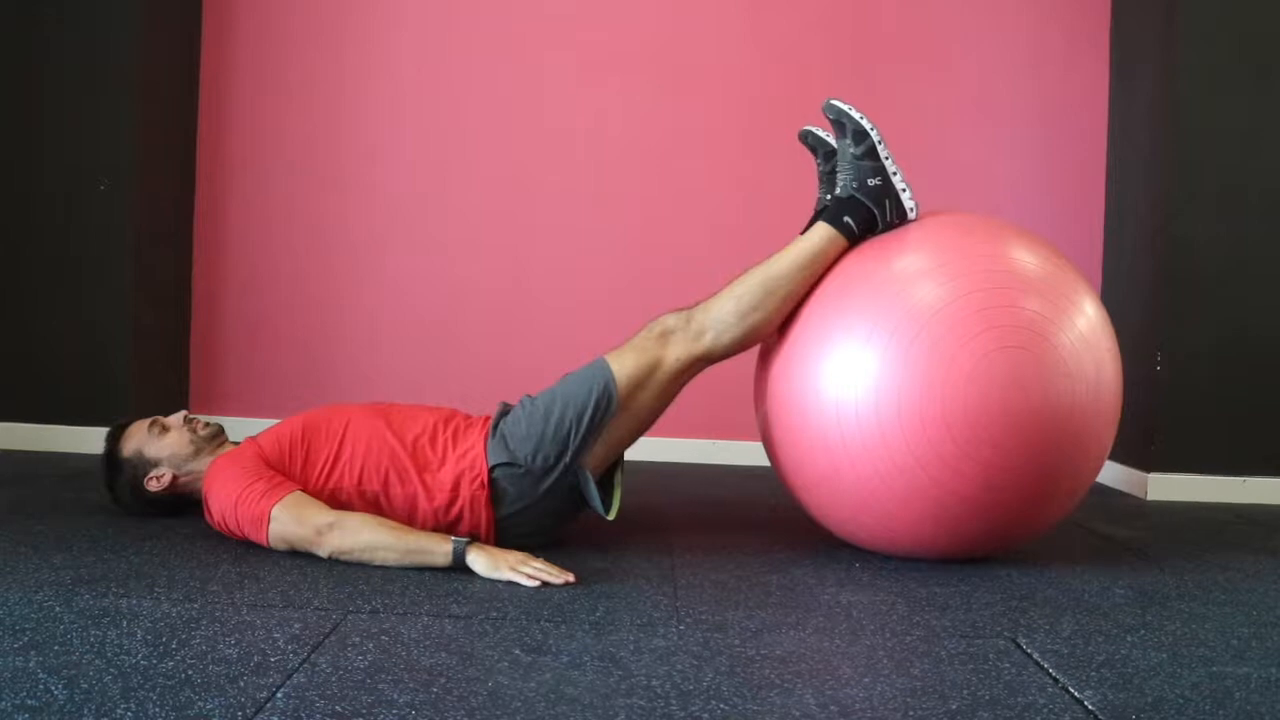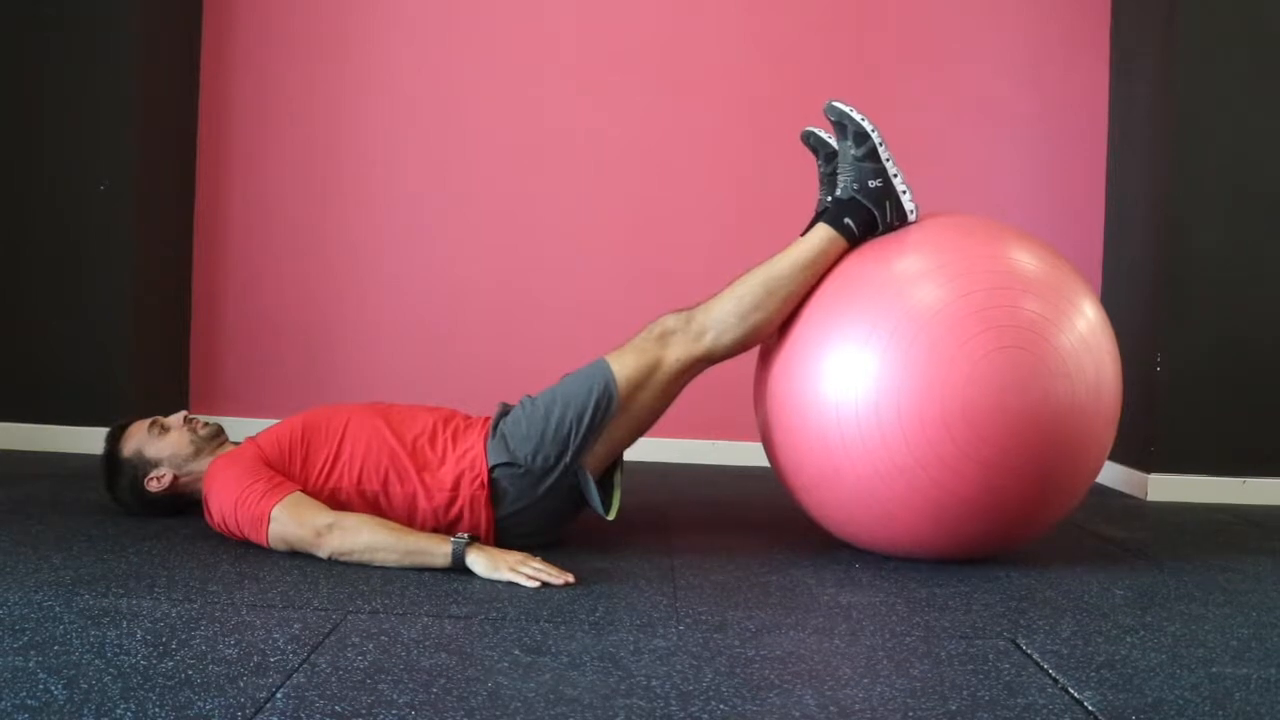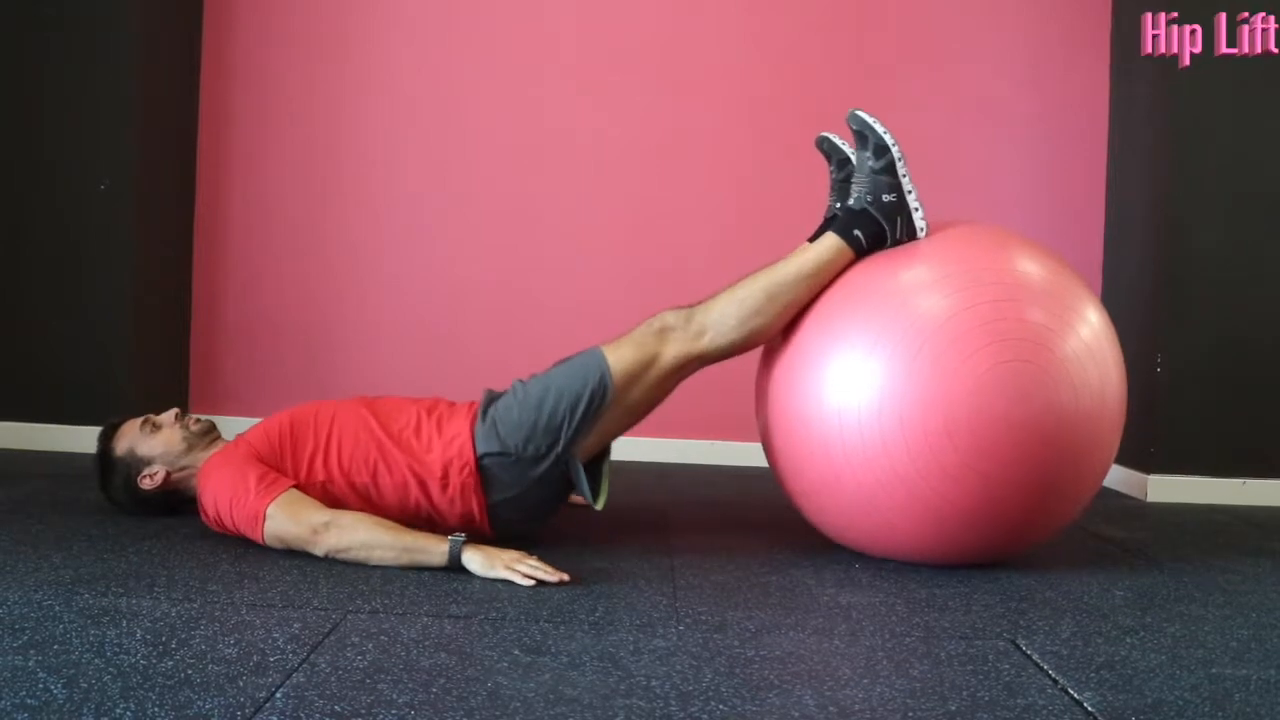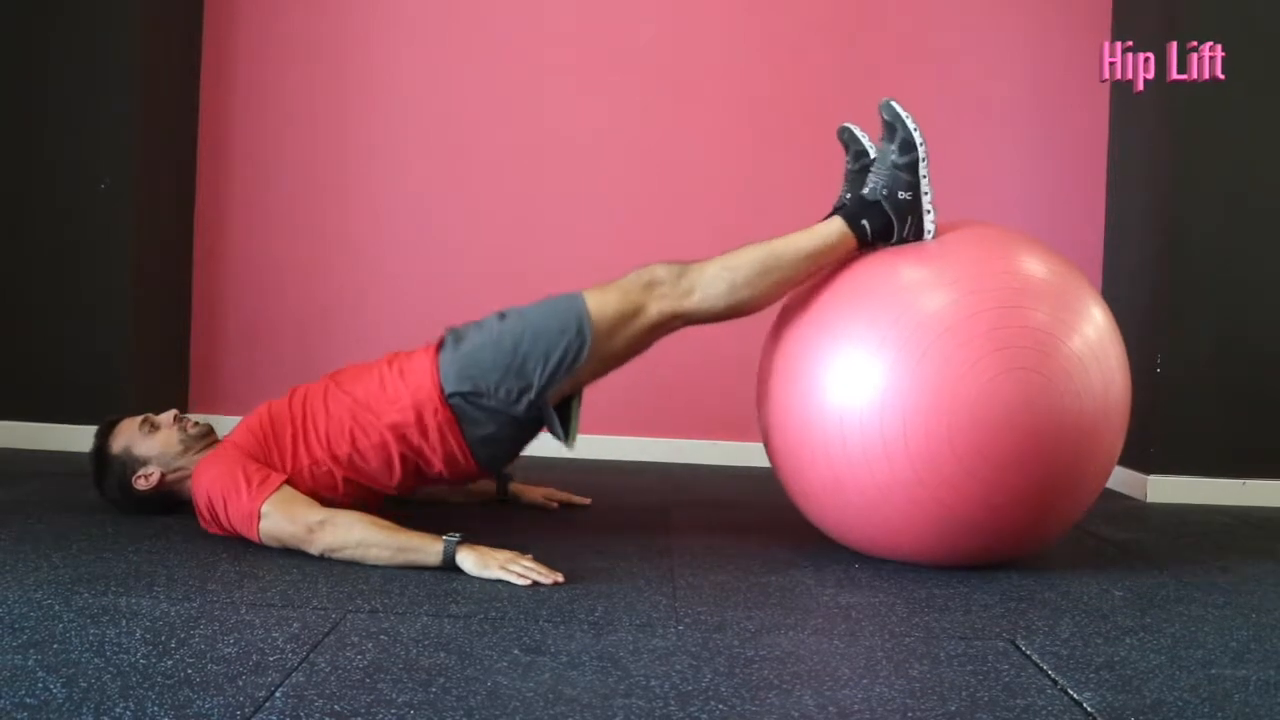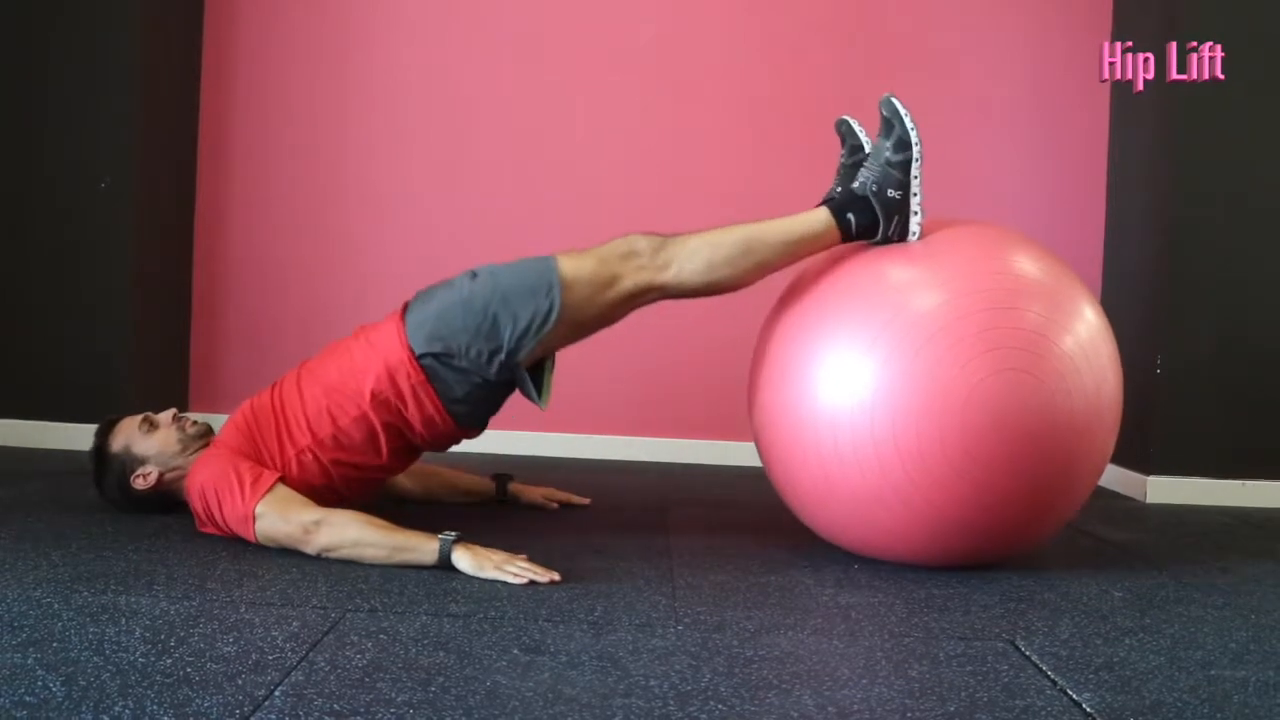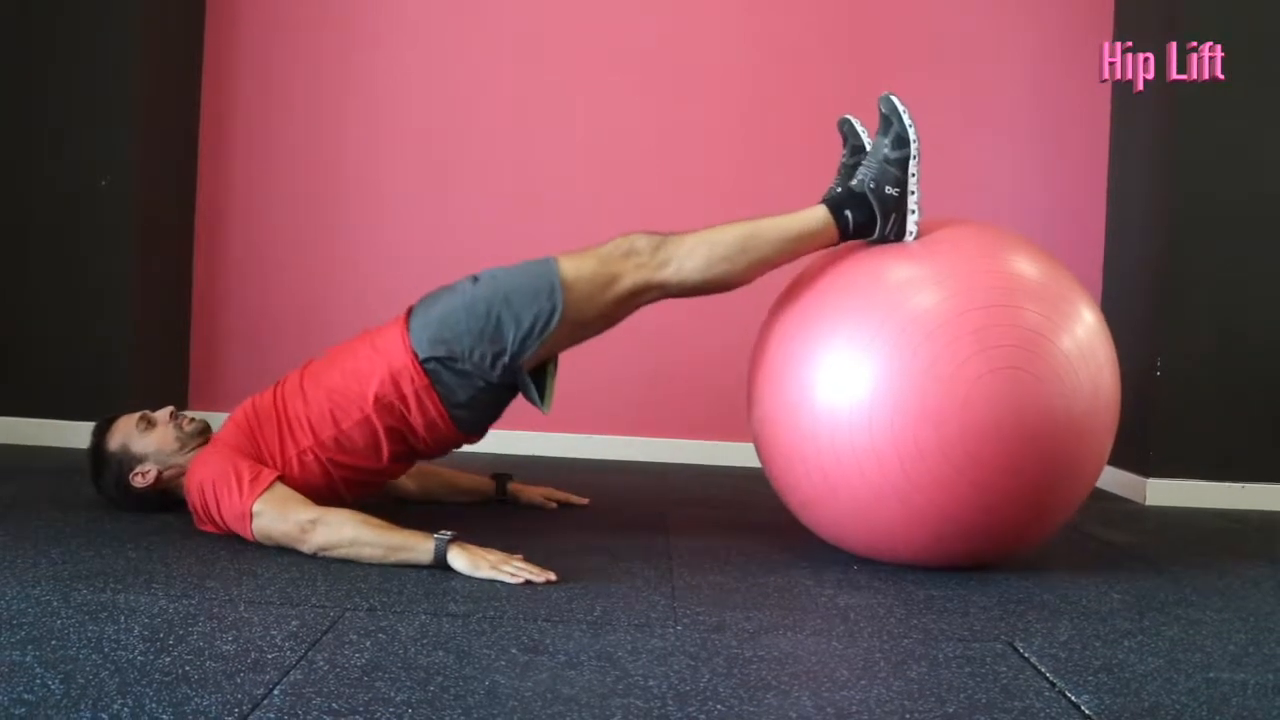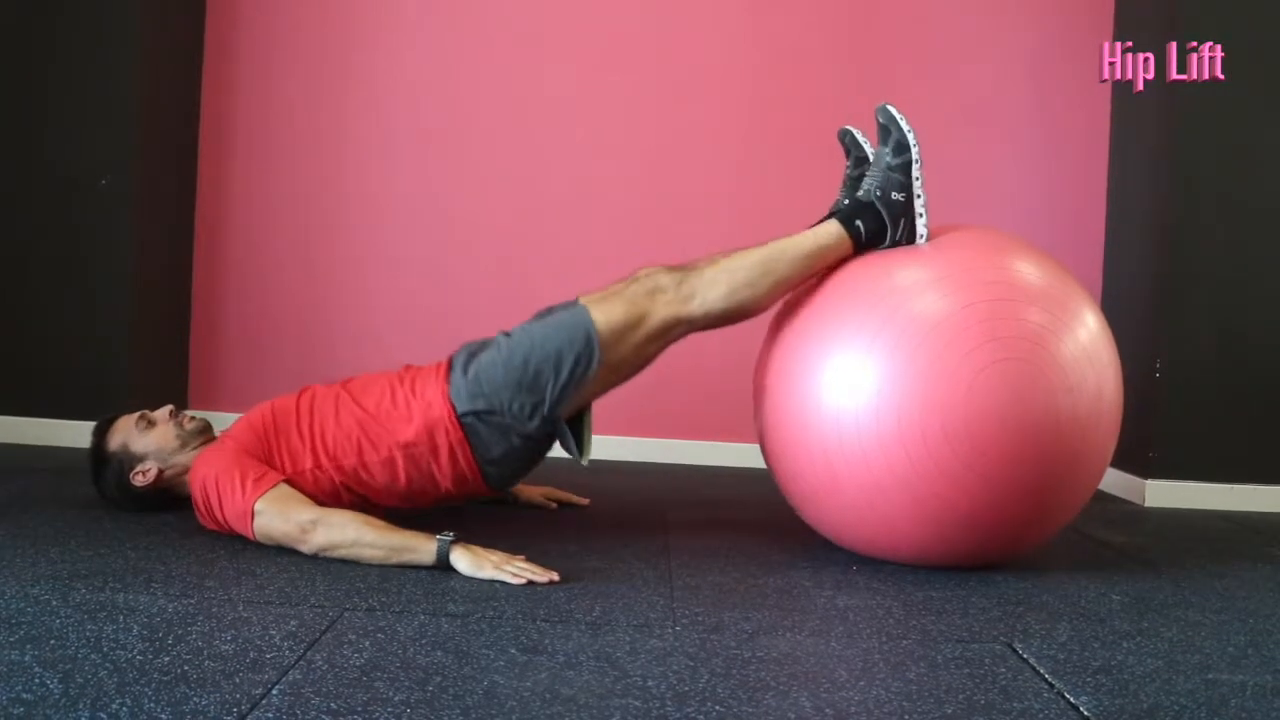
dt=0.4s
person 1, frame 1
left shoulder: (257, 464)
right shoulder: (232, 487)
right elbow: (328, 535)
right wrist: (470, 551)
left hip: (494, 454)
right hip: (500, 479)
left knee: (675, 337)
right knee: (677, 341)
left ankle: (834, 223)
right ankle: (853, 215)
person 1, frame 2
left shoulder: (257, 465)
right shoulder: (233, 488)
right elbow: (329, 535)
right wrist: (470, 550)
left hip: (492, 453)
right hip: (498, 479)
left knee: (676, 338)
right knee: (677, 341)
left ankle: (835, 222)
right ankle: (854, 216)
person 1, frame 3
left shoulder: (247, 463)
right shoulder: (227, 484)
right elbow: (324, 533)
left wrist: (532, 481)
right wrist: (465, 549)
left hip: (479, 443)
right hip: (485, 461)
left knee: (672, 335)
right knee: (673, 339)
left ankle: (842, 233)
right ankle: (864, 228)
person 1, frame 4
left shoulder: (239, 464)
right shoulder: (219, 484)
right elbow: (316, 532)
right wrist: (456, 552)
left hip: (452, 398)
right hip: (457, 398)
left knee: (657, 288)
right knee: (662, 293)
left ankle: (853, 223)
right ankle: (870, 220)
person 1, frame 5
left shoulder: (233, 465)
right shoulder: (214, 483)
left elbow: (385, 468)
right elbow: (312, 533)
right wrist: (452, 552)
left hip: (436, 363)
left knee: (639, 266)
right knee: (641, 265)
left ankle: (844, 213)
right ankle: (857, 214)
person 1, frame 6
left shoulder: (232, 463)
right shoulder: (214, 482)
left elbow: (389, 467)
right elbow: (310, 532)
right wrist: (446, 551)
left hip: (435, 368)
left knee: (639, 267)
right knee: (642, 264)
left ankle: (845, 211)
right ankle: (855, 212)
person 1, frame 7
left shoulder: (234, 462)
right shoulder: (217, 479)
right elbow: (310, 530)
left wrist: (504, 485)
right wrist: (450, 551)
left hip: (460, 418)
right hip: (466, 414)
left knee: (659, 295)
right knee: (667, 298)
left ankle: (849, 226)
right ankle: (867, 224)
